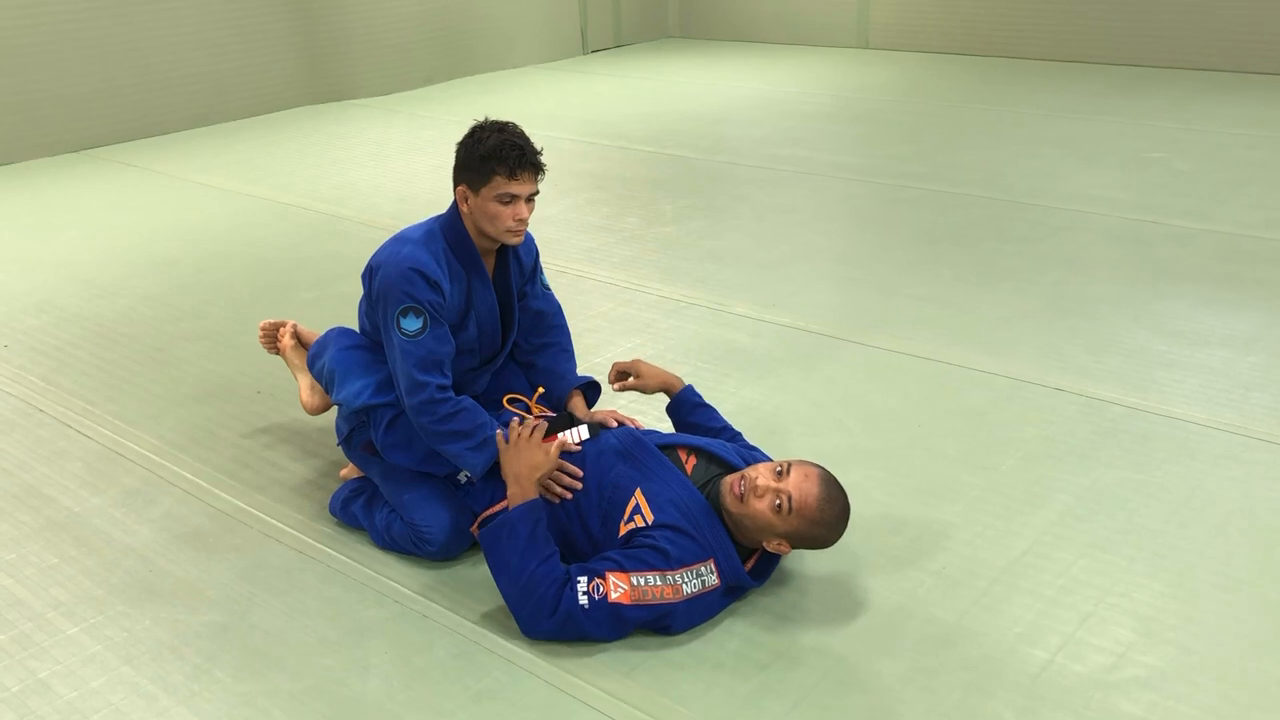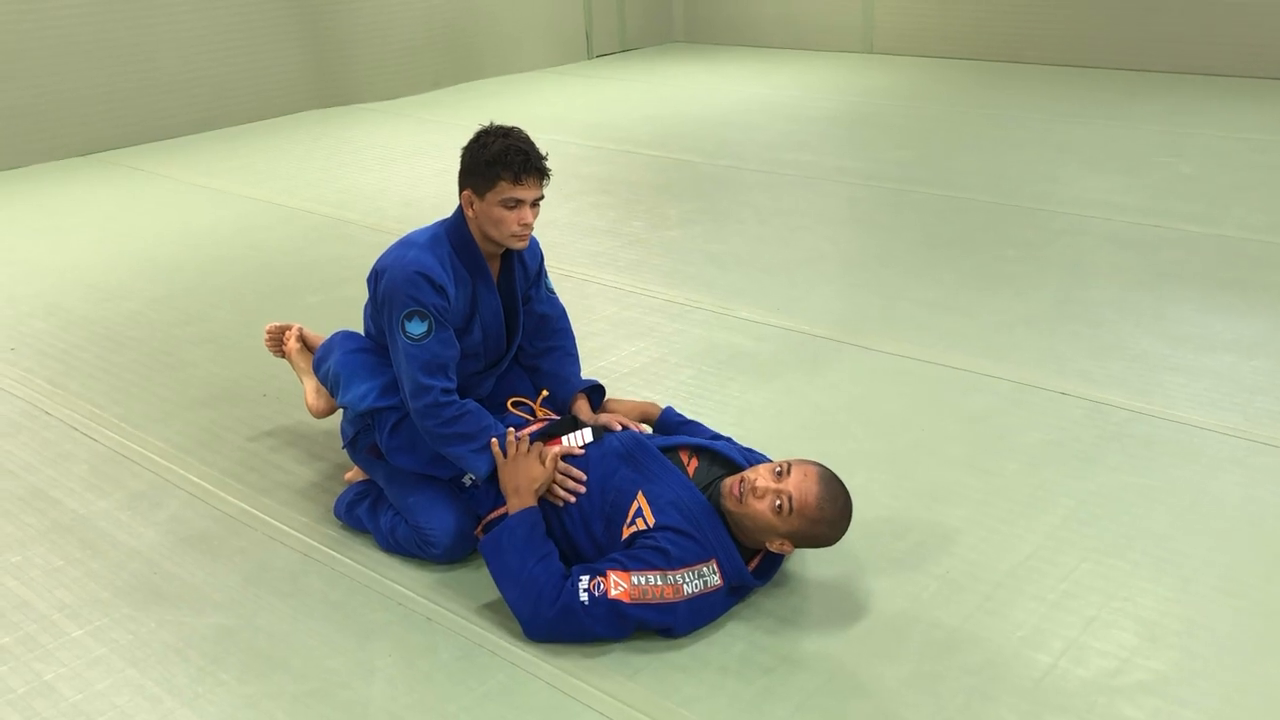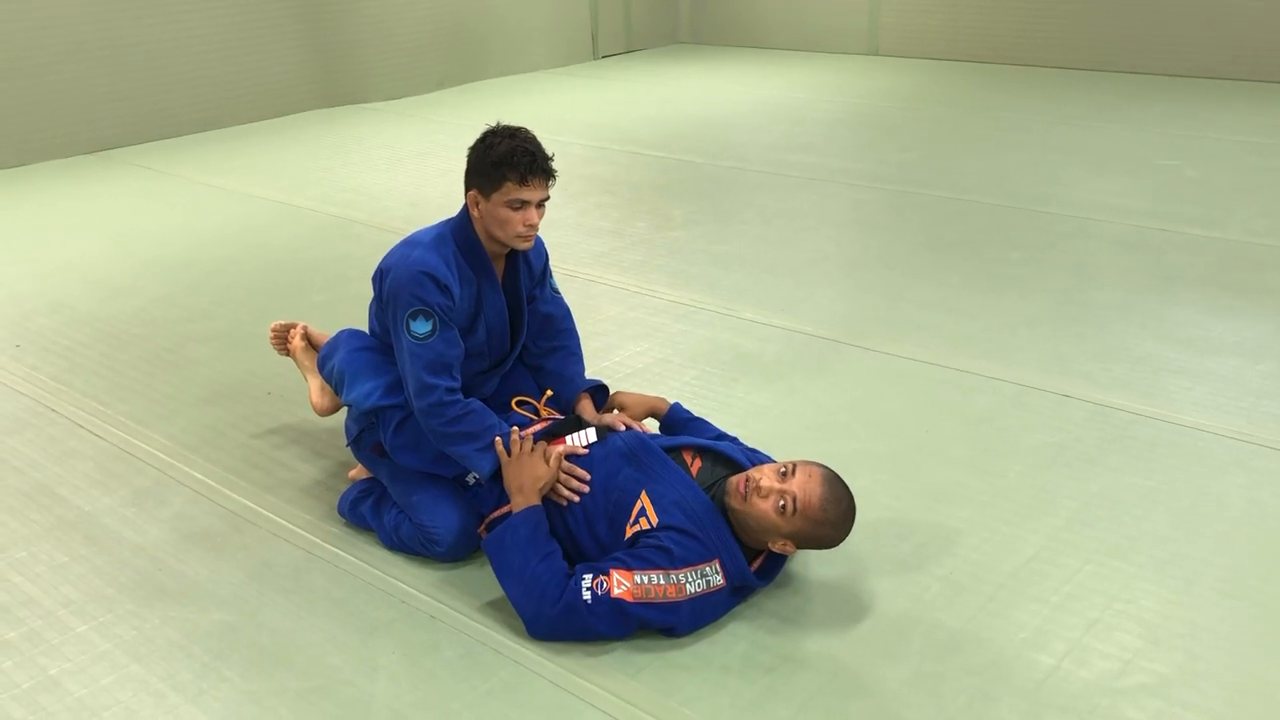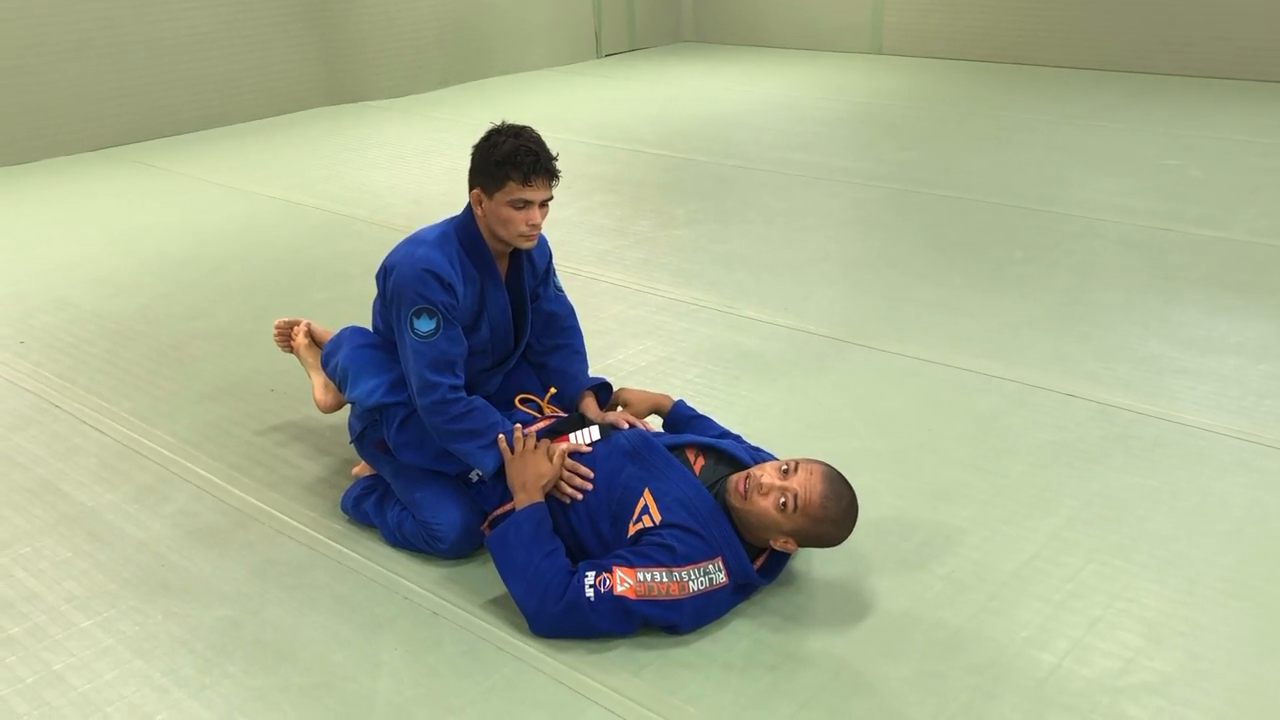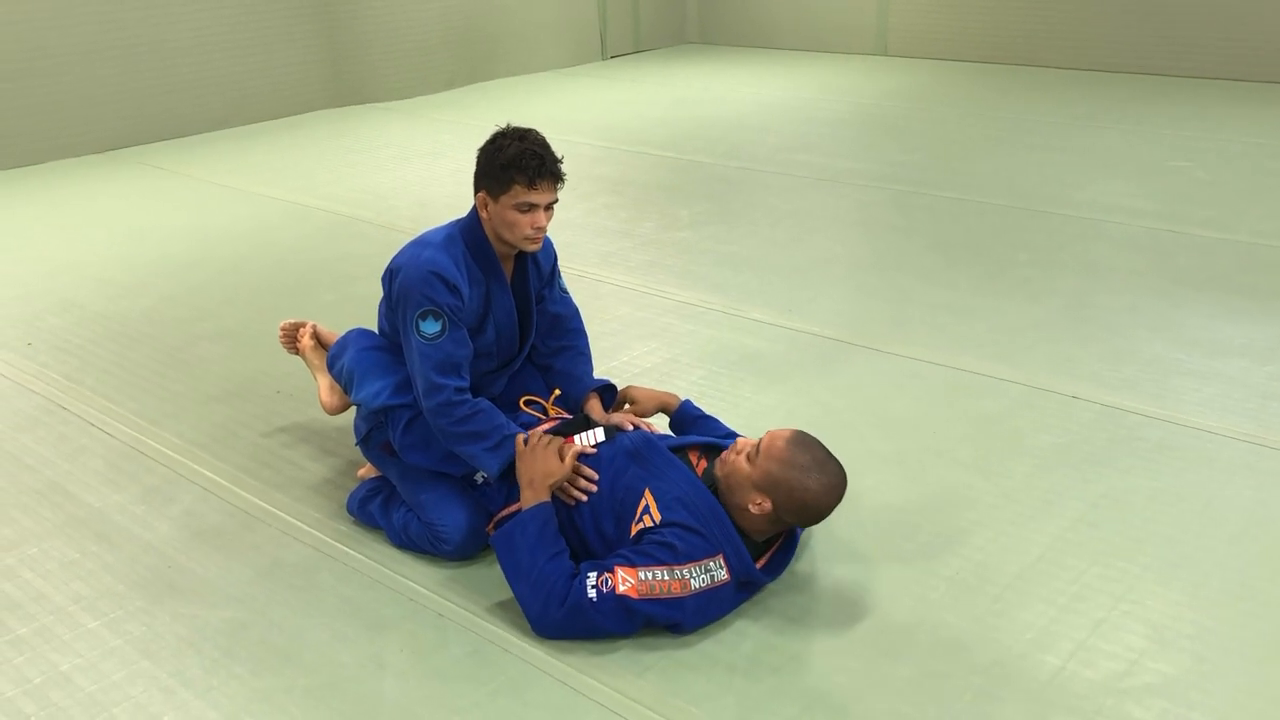
dt=0.5s
person 1, frame 1
left shoulder: (682, 561)
right shoulder: (751, 464)
left elbow: (547, 610)
left wrist: (522, 491)
right wrist: (671, 384)
left hip: (485, 480)
left ankle: (331, 357)
right ankle: (330, 357)
person 1, frame 2
left shoulder: (687, 562)
right shoulder: (751, 466)
left elbow: (548, 609)
left wrist: (520, 499)
right wrist: (649, 411)
right ankle: (333, 377)
person 1, frame 3
left shoulder: (689, 562)
right shoulder: (753, 467)
left elbow: (551, 608)
left wrist: (524, 500)
right wrist: (659, 406)
right ankle: (339, 373)
person 1, frame 4
left shoulder: (692, 560)
right shoulder: (751, 461)
left elbow: (555, 605)
left wrist: (526, 496)
right wrist: (663, 404)
right ankle: (339, 360)
person 1, frame 5
left shoulder: (689, 555)
right shoulder: (776, 511)
left elbow: (557, 608)
left wrist: (535, 495)
right wrist: (671, 403)
left ankle: (351, 366)
right ankle: (349, 366)
person 2, frame 1
left shoulder: (518, 248)
right shoulder: (409, 269)
left elbow: (544, 338)
right elbow: (429, 398)
left wrist: (579, 411)
left hip: (476, 386)
right hip: (394, 412)
right knee: (444, 533)
right ankle: (376, 475)
person 2, frame 2
left shoulder: (522, 251)
right shoulder: (414, 273)
left elbow: (548, 342)
right elbow: (432, 402)
left wrist: (583, 415)
left hip: (479, 390)
right hip: (404, 416)
right knee: (449, 535)
person 2, frame 3
left shoulder: (528, 252)
right shoulder: (420, 272)
left elbow: (552, 341)
right elbow: (437, 400)
left wrist: (586, 414)
left hip: (485, 388)
right hip: (407, 413)
right knee: (452, 533)
person 2, frame 4
left shoulder: (531, 250)
right shoulder: (424, 270)
left elbow: (556, 339)
right elbow: (440, 398)
left wrist: (590, 411)
left hip: (489, 386)
right hip: (413, 412)
right knee: (454, 530)
person 2, frame 5
left shoulder: (536, 252)
right shoulder: (429, 272)
left elbow: (561, 341)
right elbow: (445, 400)
left wrist: (595, 413)
left hip: (492, 388)
right hip: (417, 413)
right knee: (459, 532)
